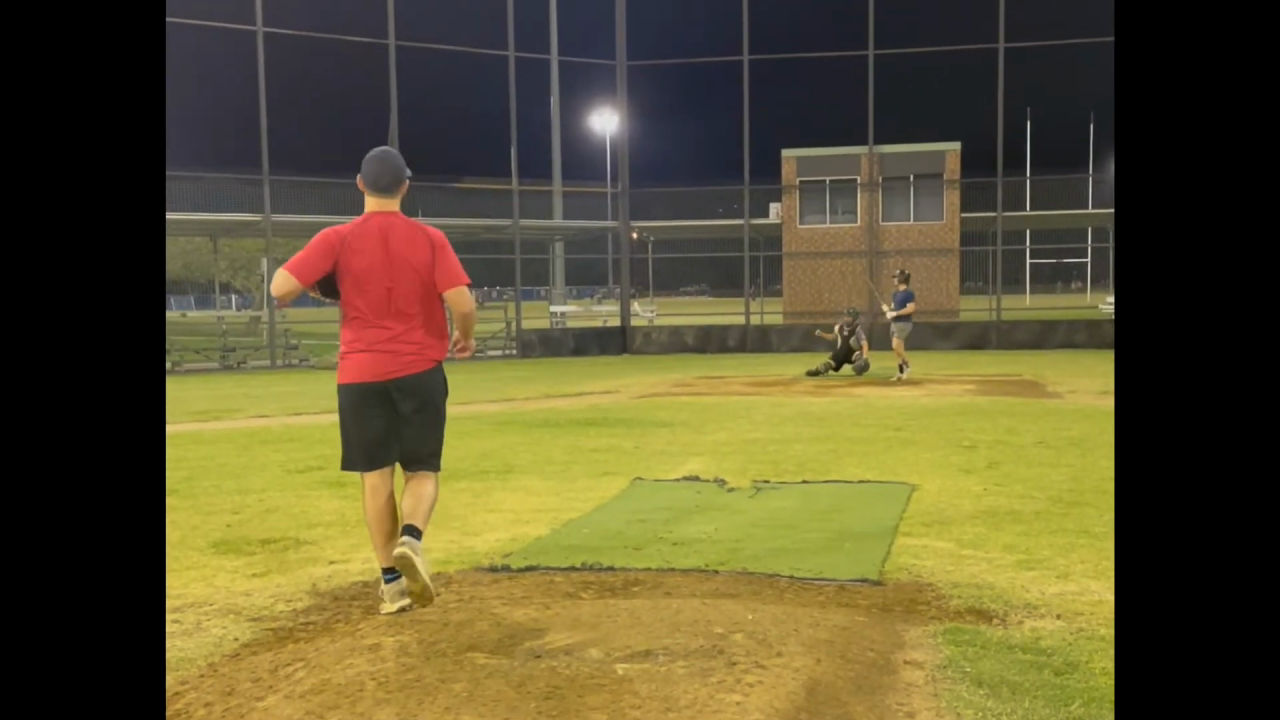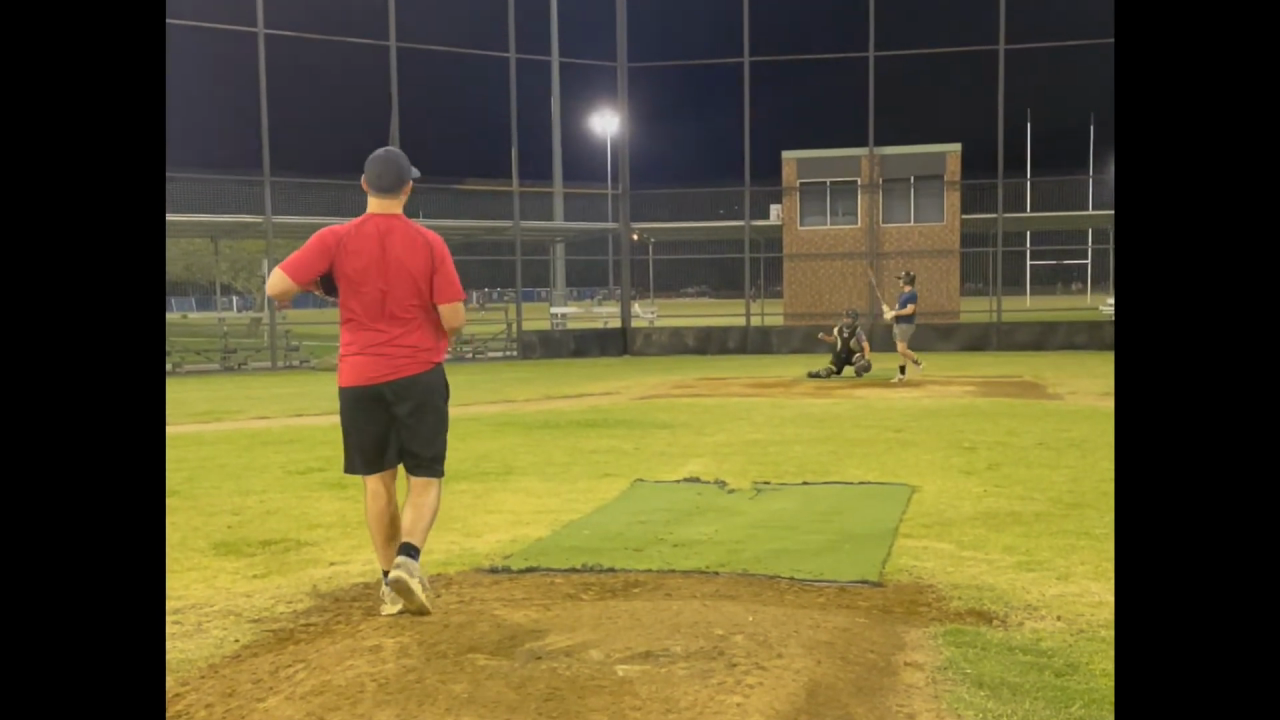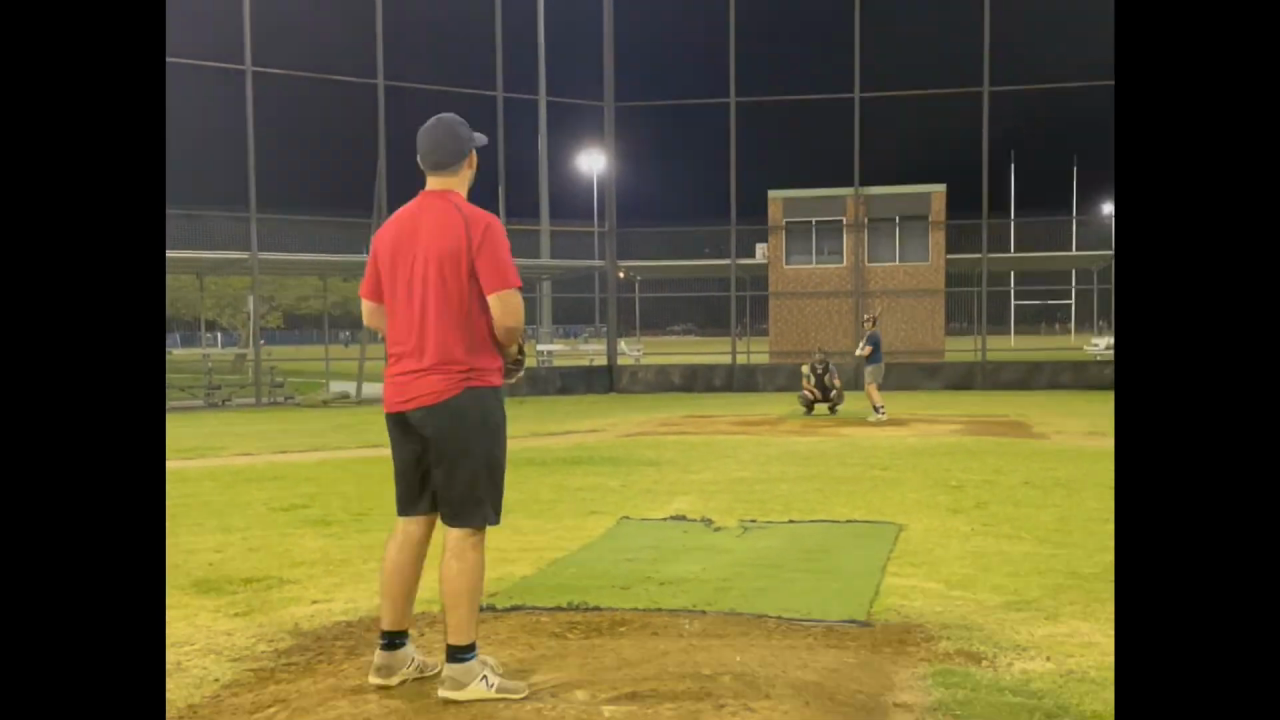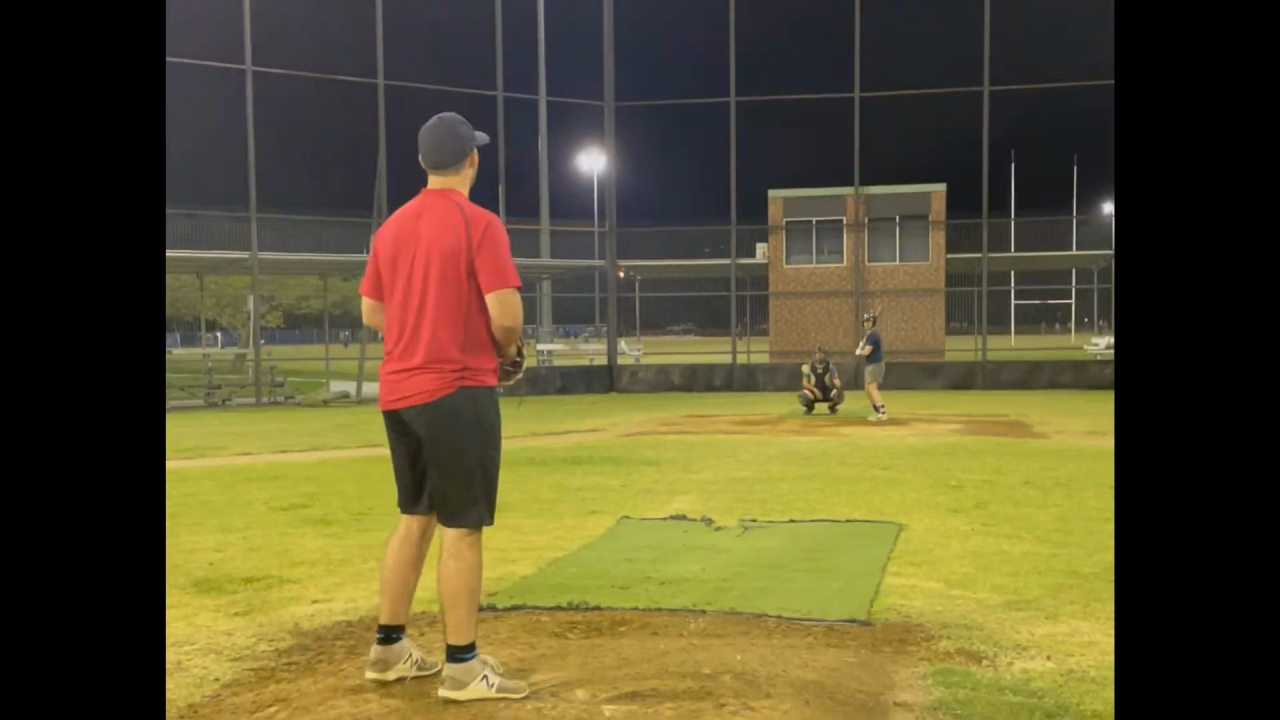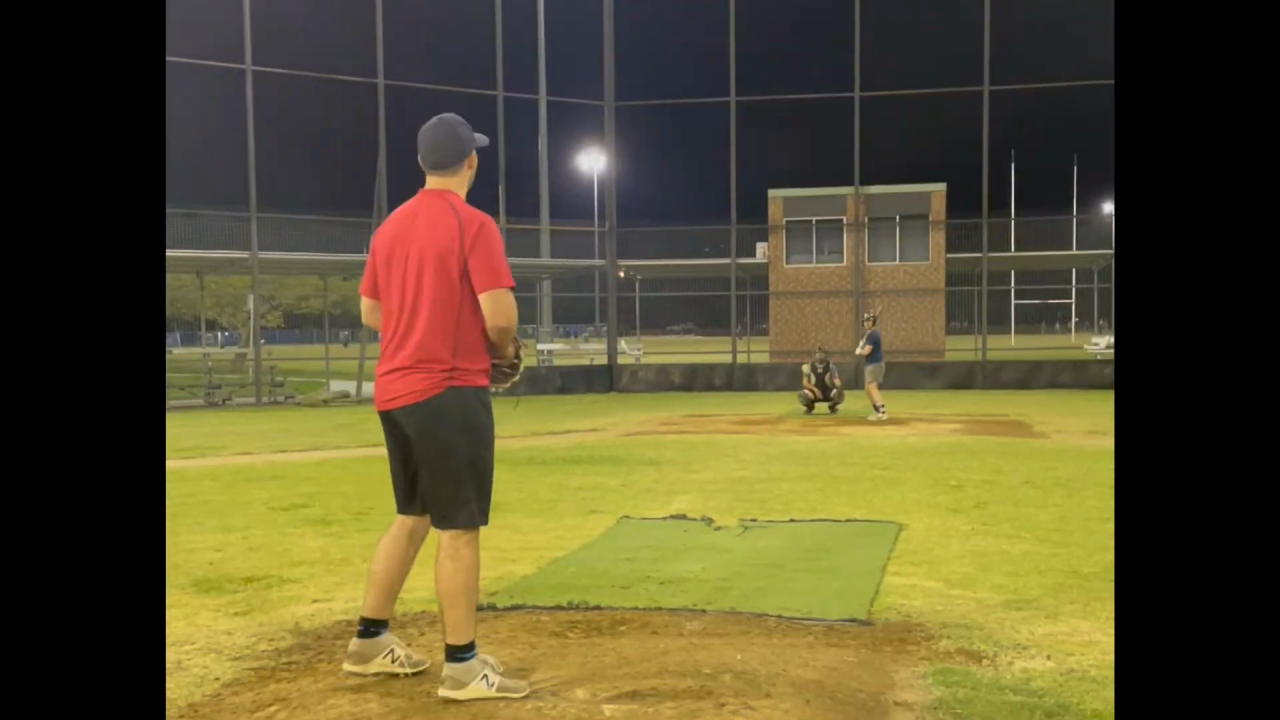
dt=0.1s
person 1, frame 1
left shoulder: (339, 238)
right shoulder: (431, 238)
left elbow: (281, 288)
right elbow: (463, 305)
left wrist: (322, 281)
right wrist: (466, 335)
left hip: (361, 375)
right hip: (421, 372)
left knee: (376, 476)
right knee: (422, 470)
left ankle: (392, 582)
right ankle: (411, 541)
person 1, frame 2
left shoulder: (336, 239)
right shoulder: (429, 243)
left elbow: (276, 288)
right elbow: (454, 319)
left wrist: (321, 282)
right wrist: (440, 335)
left hip: (361, 377)
right hip: (419, 375)
left knee: (378, 478)
right knee: (425, 475)
left ankle: (391, 585)
right ankle: (408, 558)
person 1, frame 3
left shoulder: (390, 230)
right shoulder: (479, 225)
left elbow: (371, 316)
right elbow: (507, 316)
right wrist: (508, 350)
left hip: (403, 395)
right hip: (462, 393)
left knee: (413, 519)
right knee: (465, 527)
left ankle: (393, 653)
right ankle: (461, 665)
person 1, frame 4
left shoulder: (390, 228)
right shoulder: (479, 224)
left elbow: (372, 314)
right elbow: (506, 317)
right wrist: (508, 350)
left hip: (400, 393)
right hip: (458, 392)
left knee: (416, 518)
right knee: (462, 527)
left ankle: (388, 647)
right ankle: (461, 665)
person 1, frame 5
left shoulder: (390, 227)
right shoulder: (474, 224)
left elbow: (371, 313)
right elbow: (500, 316)
right wrist: (503, 349)
left hip: (396, 390)
right hip: (449, 391)
left knee: (413, 515)
right knee: (460, 528)
left ankle: (369, 639)
right ankle: (463, 666)
